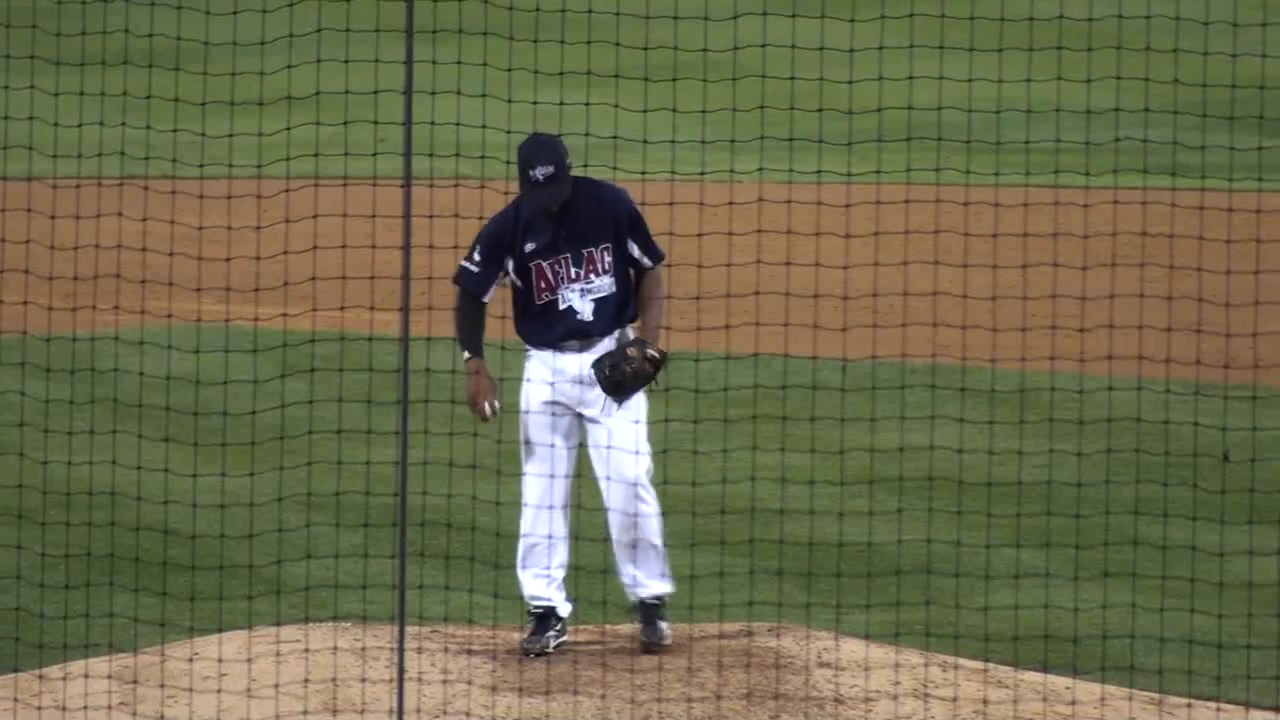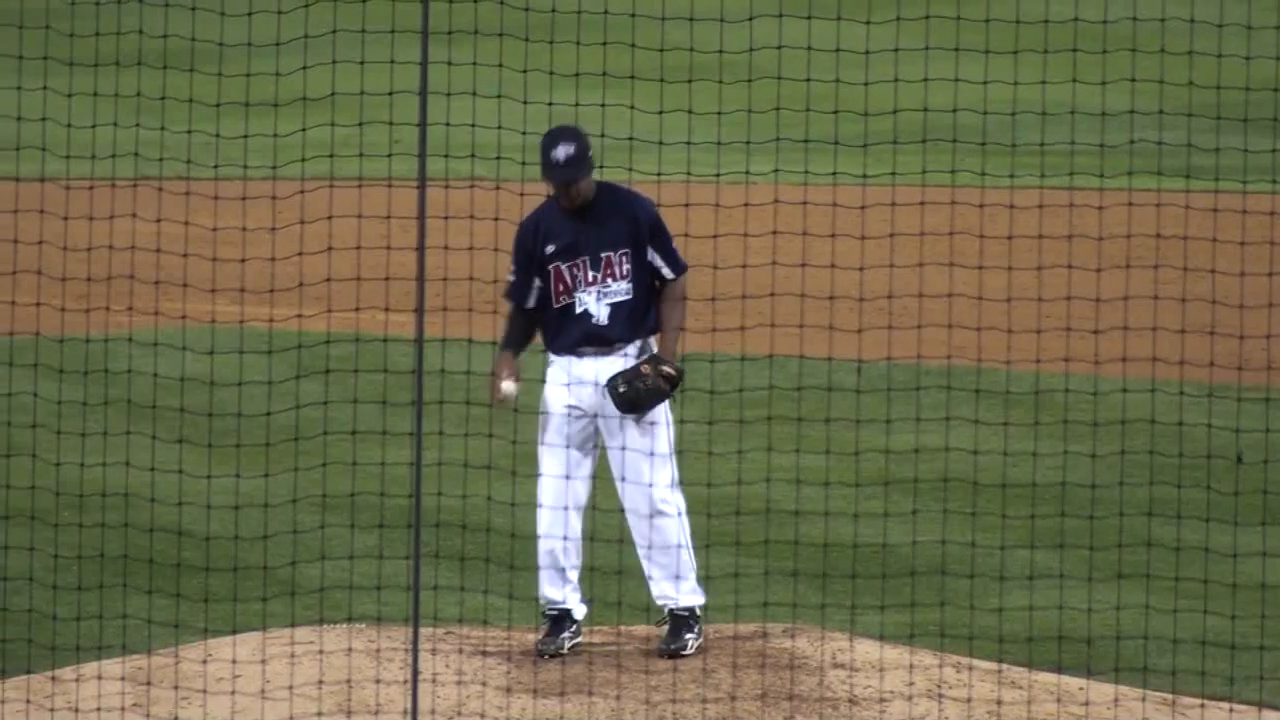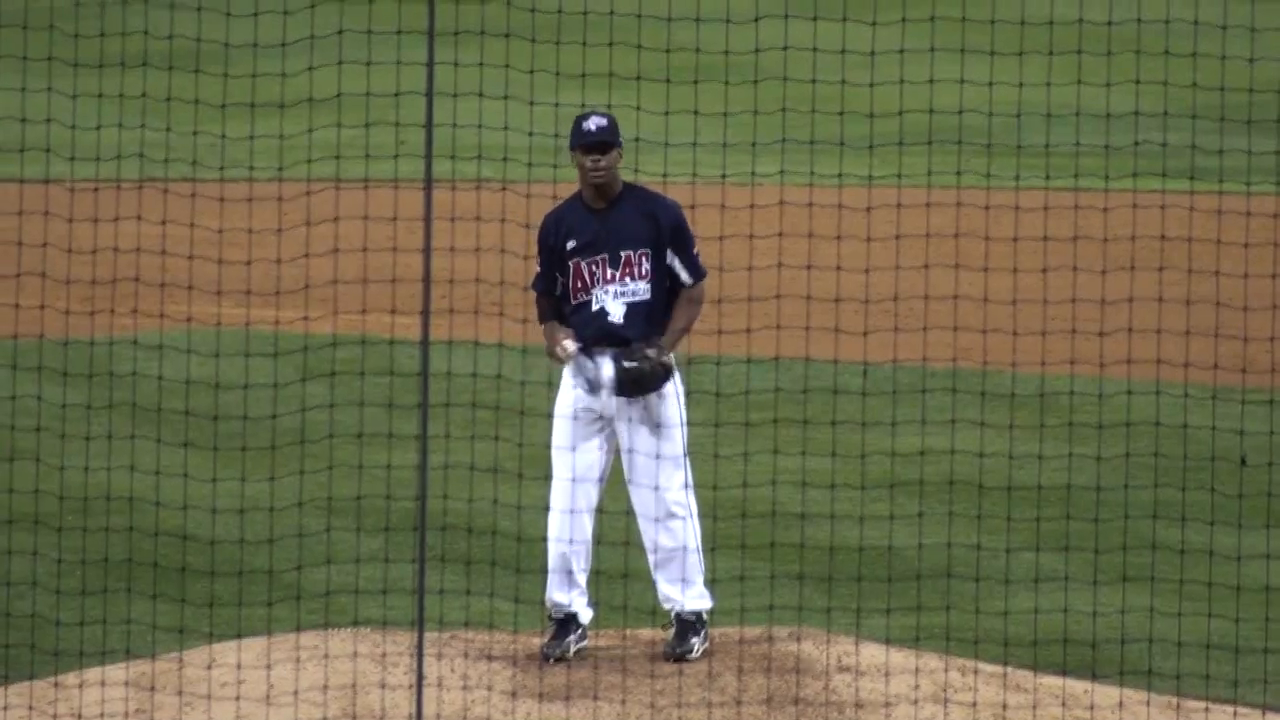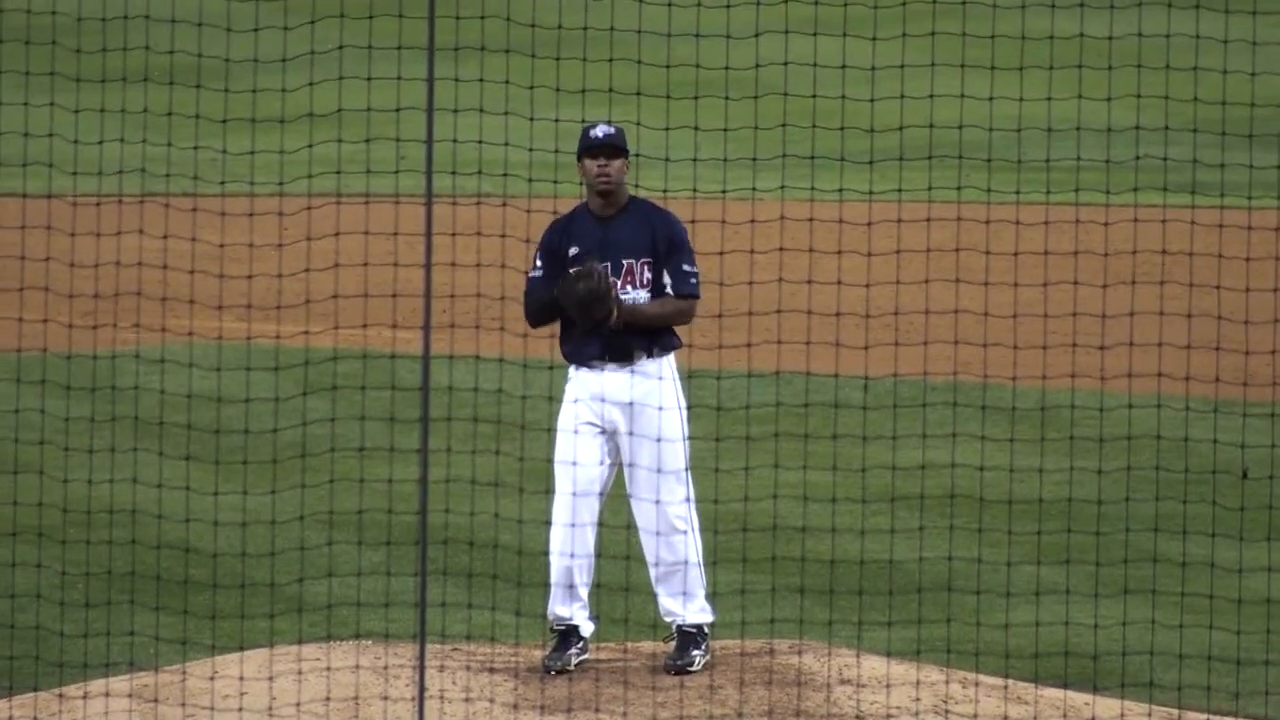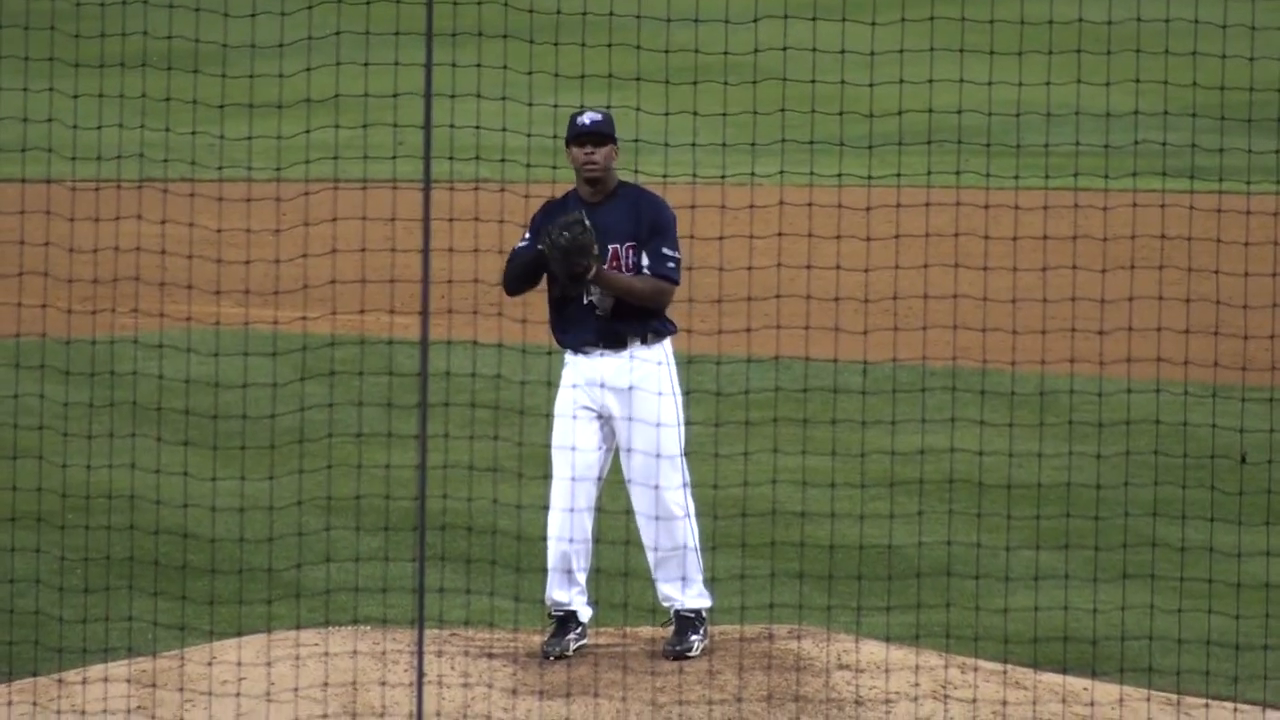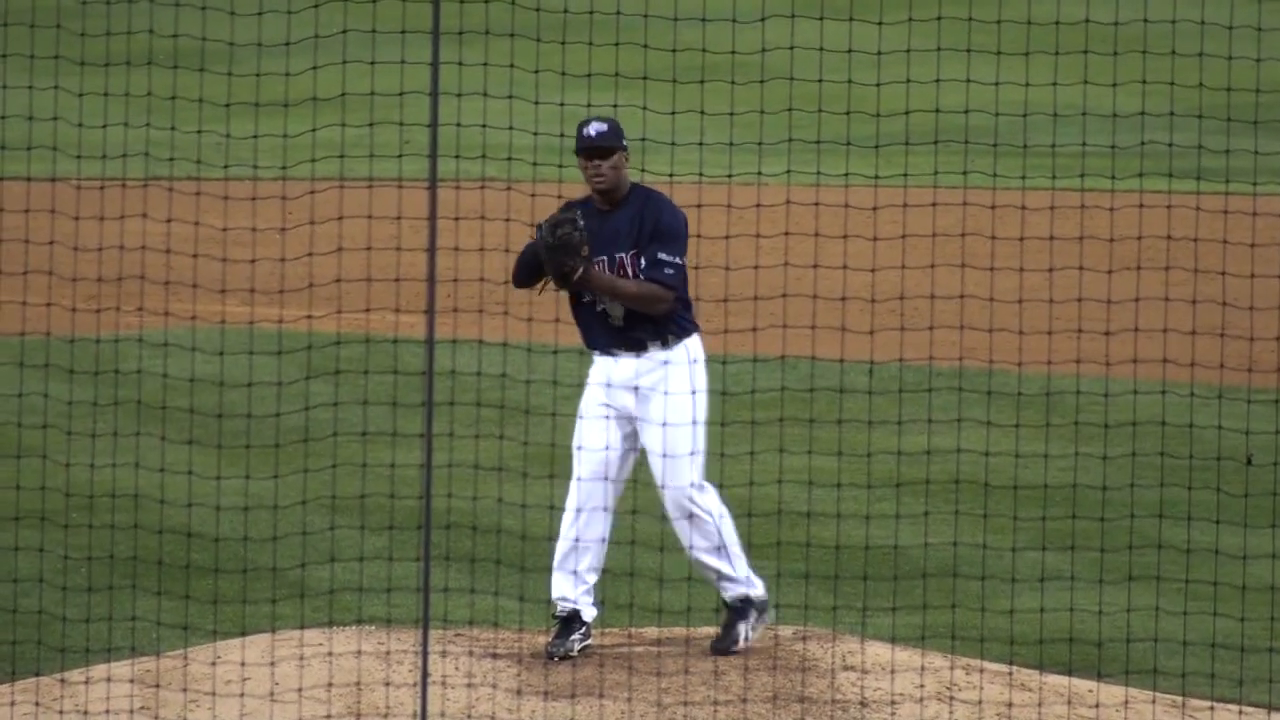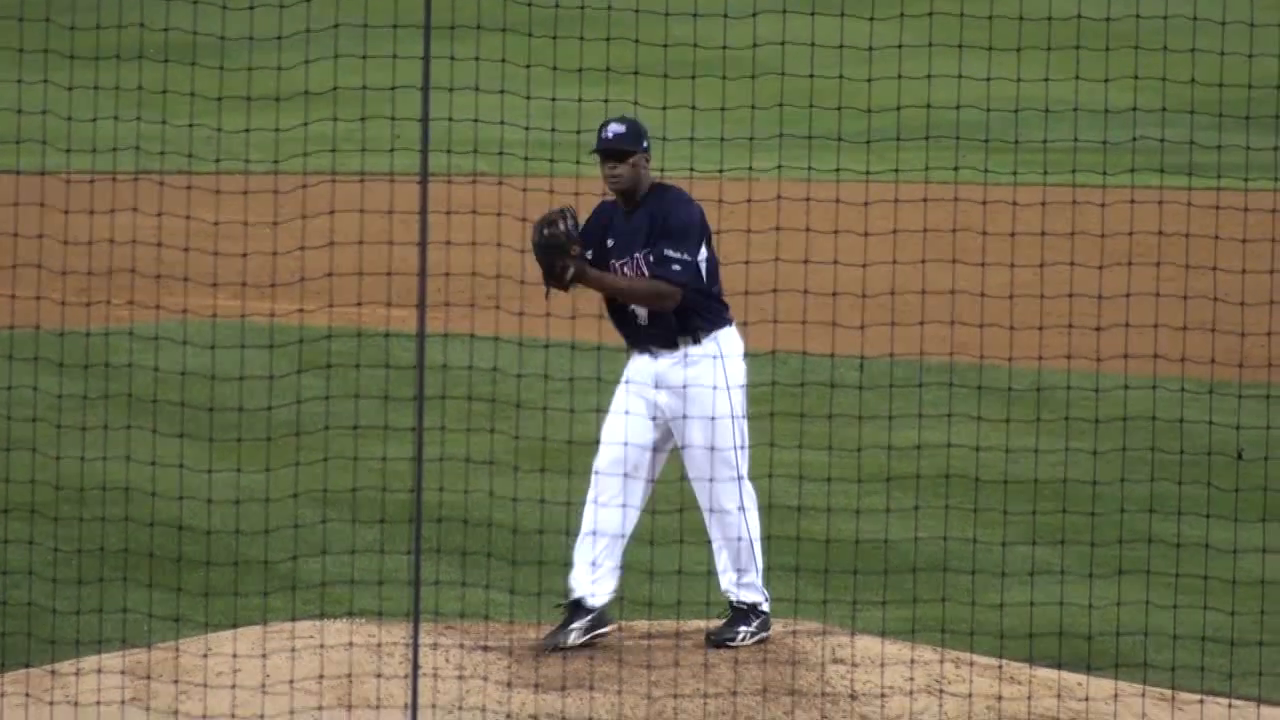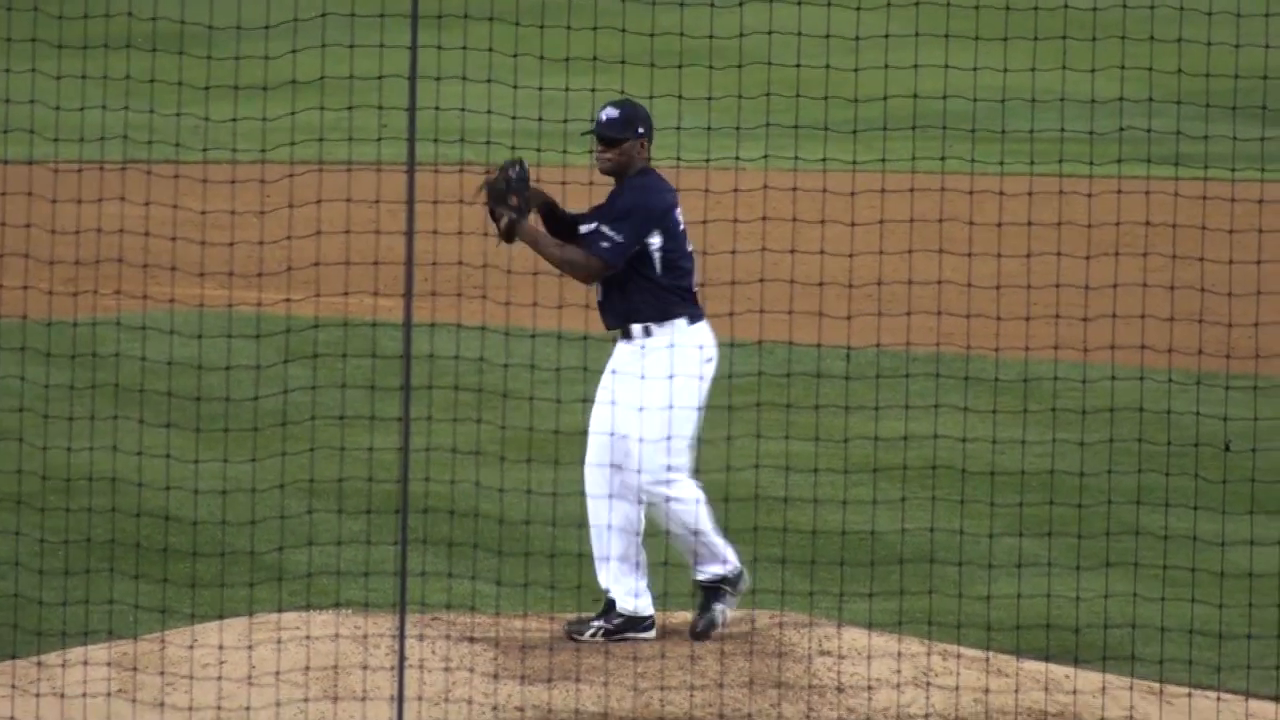
dt=0.3s
person 1, frame 1
left shoulder: (611, 204)
right shoulder: (507, 226)
left elbow: (649, 269)
right elbow: (471, 294)
left wrist: (650, 335)
right wrist: (473, 364)
left hip: (610, 358)
right hip: (546, 366)
left knee: (628, 483)
right knee: (542, 491)
left ankle: (649, 597)
right ankle: (548, 610)
person 1, frame 2
left shoulder: (635, 211)
right shoulder: (534, 230)
left elbow: (673, 285)
right elbow: (526, 308)
left wrist: (666, 353)
right wrist: (508, 355)
left hip: (632, 365)
right hip: (567, 372)
left knee: (653, 492)
right knee: (558, 496)
left ankle: (684, 610)
right ankle: (563, 613)
person 1, frame 3
left shoulder: (659, 213)
right shoulder: (557, 225)
left elbow: (692, 289)
right elbow: (547, 298)
left wrist: (665, 347)
right wrist: (552, 330)
right hip: (584, 372)
left knee: (665, 495)
right knee: (568, 498)
left ankle: (690, 614)
right ankle: (570, 615)
person 1, frame 4
left shoulder: (662, 225)
right shoulder: (561, 233)
left elbow: (685, 307)
right elbow: (533, 312)
left wrist: (622, 307)
right wrist: (569, 293)
left hip: (650, 378)
right hip: (585, 383)
left knee: (667, 507)
right knee: (572, 508)
left ankle: (691, 627)
right ankle: (571, 628)
person 1, frame 5
left shoulder: (649, 209)
right shoulder: (552, 215)
left elbow: (662, 291)
right elbow: (512, 283)
left wrist: (599, 273)
right wrist: (546, 253)
left hip: (645, 363)
right hip: (581, 368)
left knee: (662, 490)
right knee: (569, 494)
left ankle: (690, 611)
right ankle: (569, 614)
person 1, frame 6
left shoulder: (660, 213)
right shoulder: (573, 217)
left elbow: (659, 298)
right elbow: (522, 276)
left wrist: (587, 275)
right wrist: (541, 251)
left hip: (670, 361)
right hip: (608, 367)
left knee: (685, 488)
right knee: (588, 488)
left ankle: (746, 597)
right ankle: (573, 613)
person 1, frame 7
left shoulder: (678, 210)
right shoulder: (604, 218)
left elbow: (667, 294)
left wrist: (591, 276)
left hip: (705, 357)
right hip: (645, 365)
left knee: (722, 486)
right knee: (612, 478)
left ankle: (751, 605)
right ankle: (588, 602)
person 1, frame 8
left shoulder: (643, 193)
right shoulder: (641, 192)
left elbow: (586, 266)
right elbow: (586, 234)
left wrist: (525, 230)
right wrist: (540, 205)
left hip: (671, 347)
right hip: (641, 348)
left knee: (655, 475)
right knee: (612, 474)
left ankle: (720, 574)
right ankle: (629, 606)
